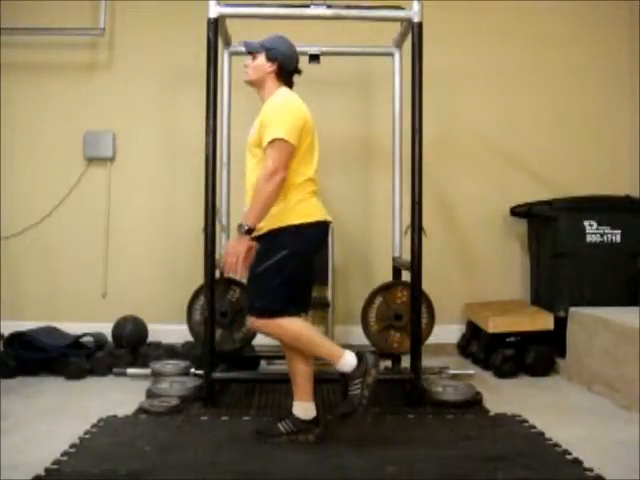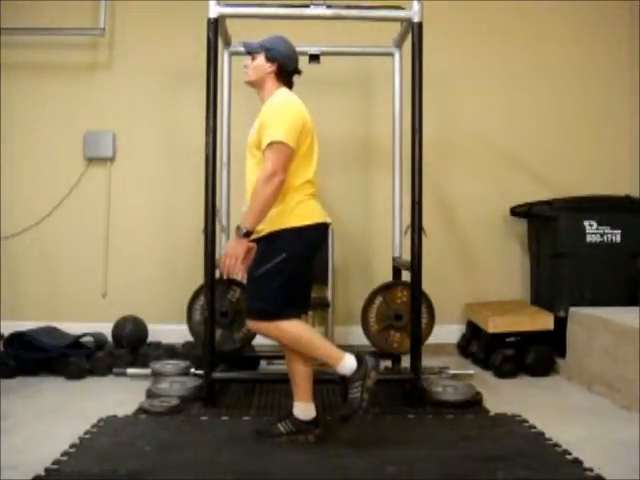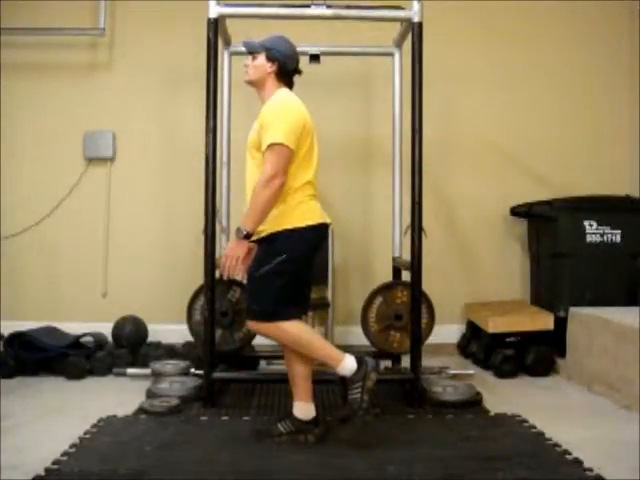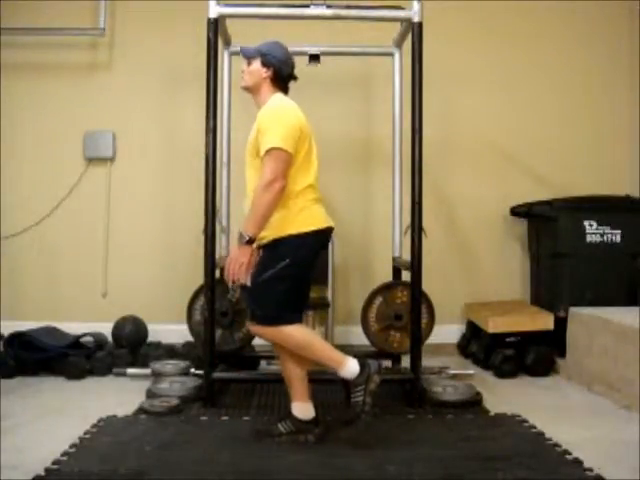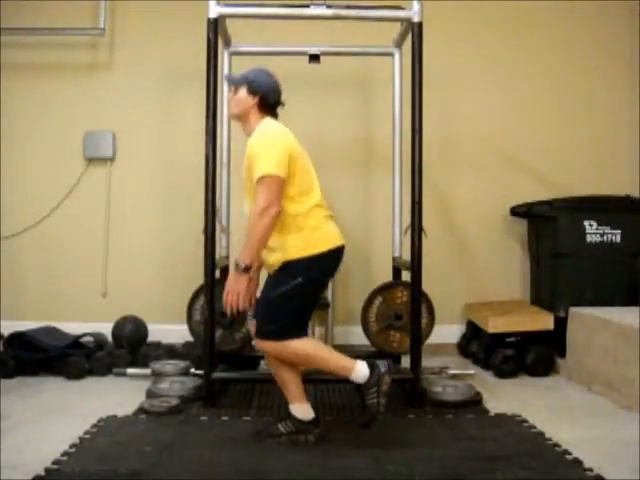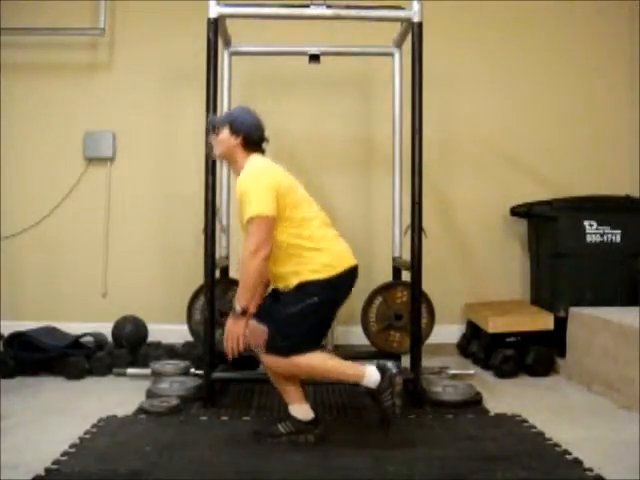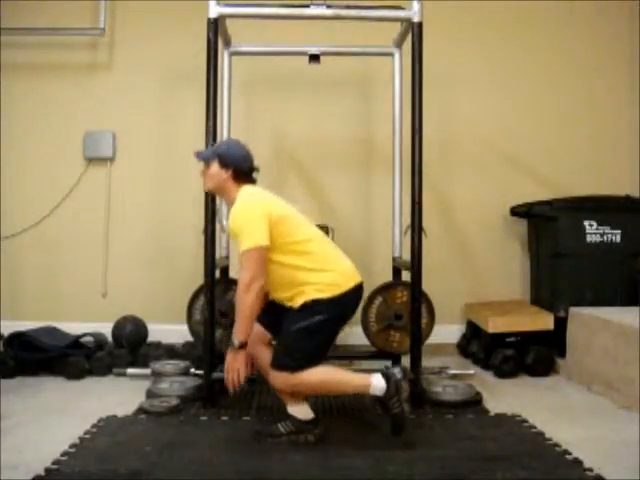
dt=0.2s
person 1, frame 1
left shoulder: (282, 105)
right shoulder: (276, 107)
left elbow: (274, 174)
left wrist: (243, 231)
right wrist: (256, 237)
left hip: (293, 226)
right hip: (292, 226)
left knee: (264, 316)
right knee: (287, 321)
left ankle: (352, 363)
right ankle: (304, 417)
person 1, frame 2
left shoulder: (281, 107)
right shoulder: (277, 108)
left elbow: (273, 177)
left wrist: (241, 233)
right wrist: (254, 238)
left hip: (291, 228)
right hip: (292, 228)
left knee: (263, 319)
right knee: (286, 322)
left ankle: (352, 366)
right ankle: (304, 417)
person 1, frame 3
left shoulder: (281, 107)
right shoulder: (278, 108)
left elbow: (273, 179)
left wrist: (242, 234)
right wrist: (254, 239)
left hip: (291, 229)
right hip: (292, 228)
left knee: (263, 319)
right knee: (285, 322)
left ankle: (352, 367)
right ankle: (304, 417)
person 1, frame 4
left shoulder: (277, 112)
right shoulder: (275, 113)
left elbow: (273, 183)
left wrist: (244, 241)
right wrist: (256, 244)
left hip: (294, 233)
right hip: (294, 232)
left knee: (265, 323)
right knee: (281, 325)
left ankle: (354, 370)
right ankle: (303, 417)
person 1, frame 5
left shoulder: (266, 138)
right shoulder: (267, 137)
left elbow: (267, 210)
right elbow: (267, 210)
left wrist: (240, 269)
right wrist: (254, 269)
left hip: (308, 252)
right hip: (304, 250)
left knee: (271, 339)
right knee: (272, 335)
left ankle: (364, 374)
right ankle: (303, 417)
person 1, frame 6
left shoulder: (254, 176)
right shoulder: (258, 171)
left elbow: (258, 250)
right elbow: (262, 250)
left wrist: (238, 312)
right wrist: (251, 306)
left hip: (323, 272)
right hip: (312, 270)
left knee: (279, 357)
right knee: (258, 335)
left ankle: (374, 377)
right ankle: (302, 418)
person 1, frame 7
left shoulder: (246, 209)
right shoulder: (252, 201)
left elbow: (252, 283)
right elbow: (259, 280)
left wrist: (237, 347)
right wrist: (244, 340)
left hip: (329, 290)
right hip: (319, 285)
left knee: (284, 375)
right knee: (255, 337)
left ankle: (382, 384)
right ankle: (302, 418)
